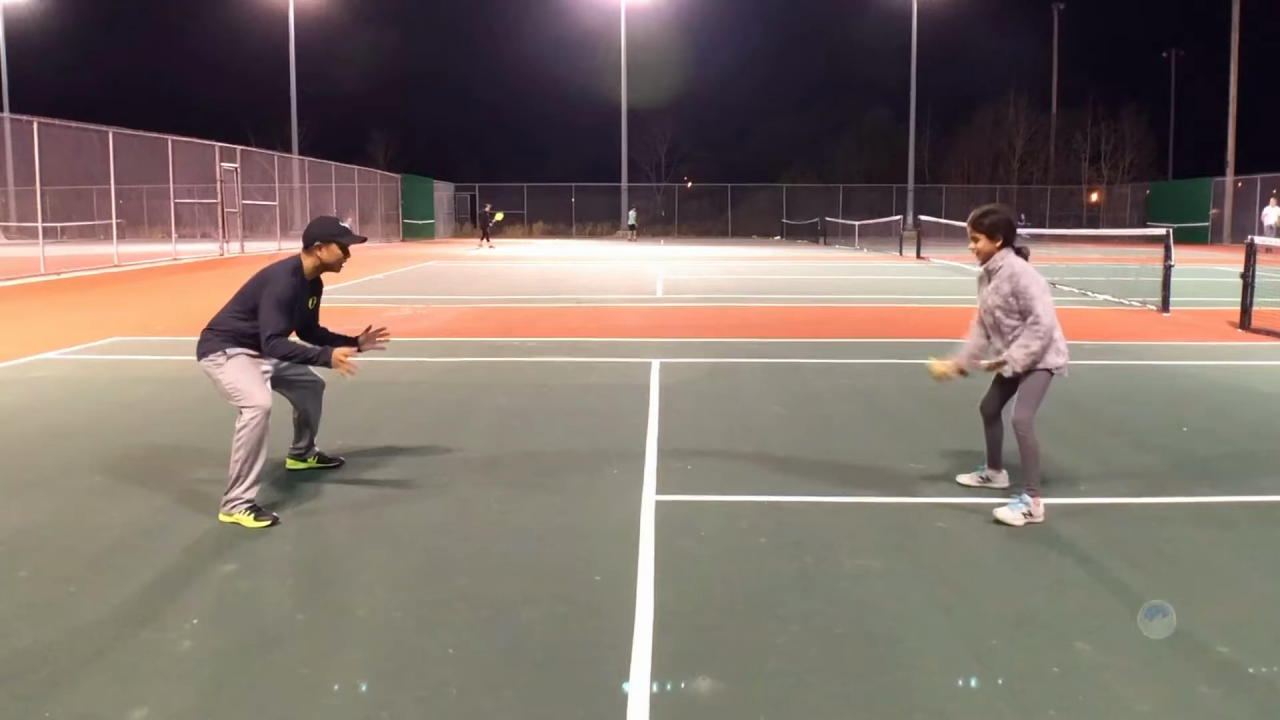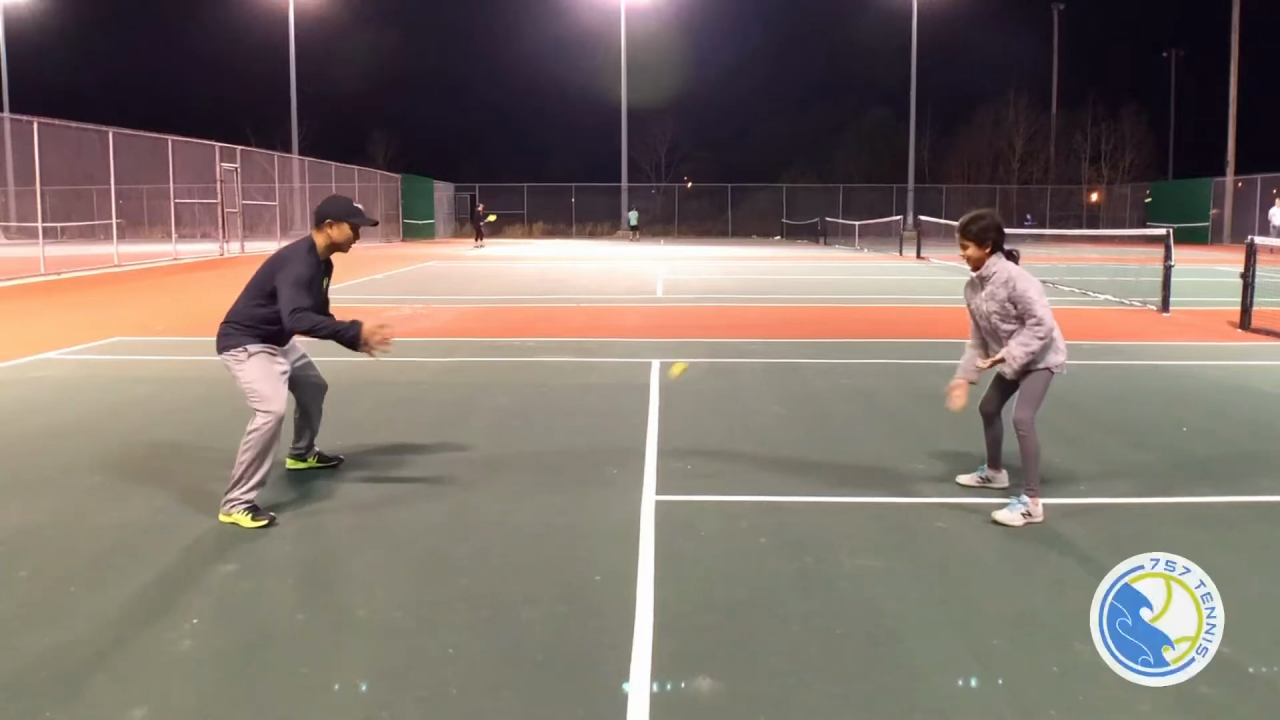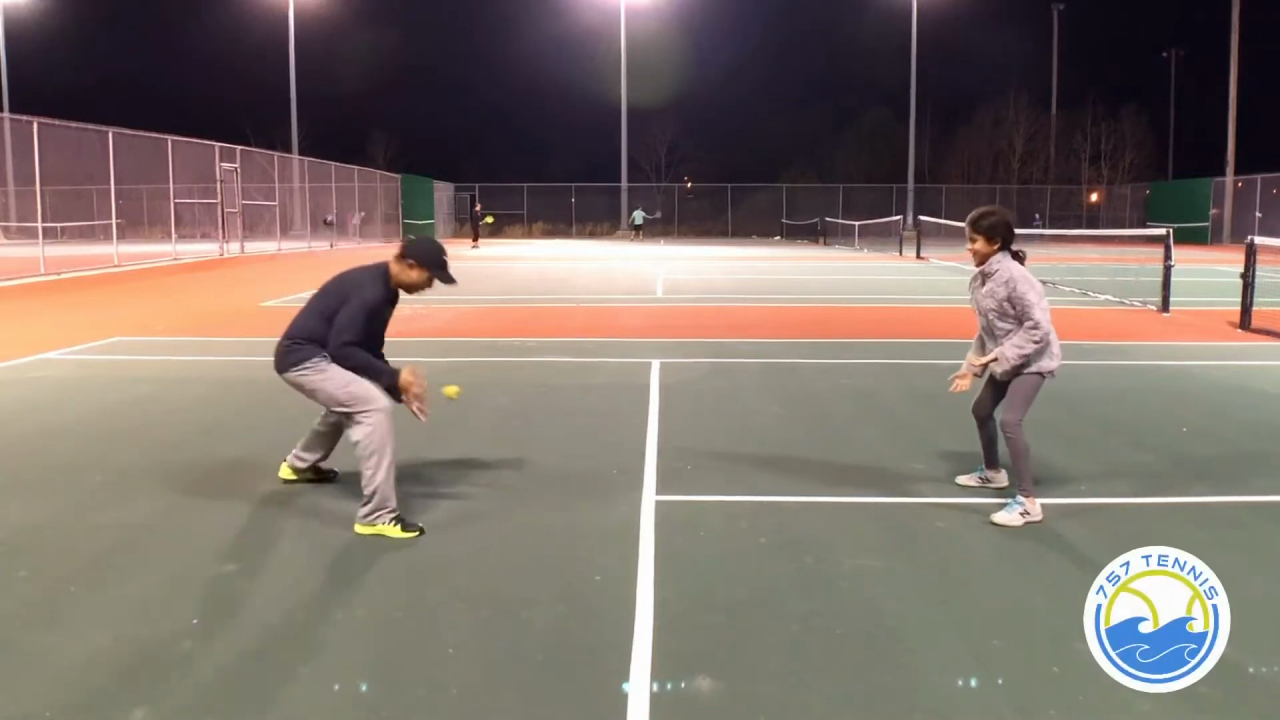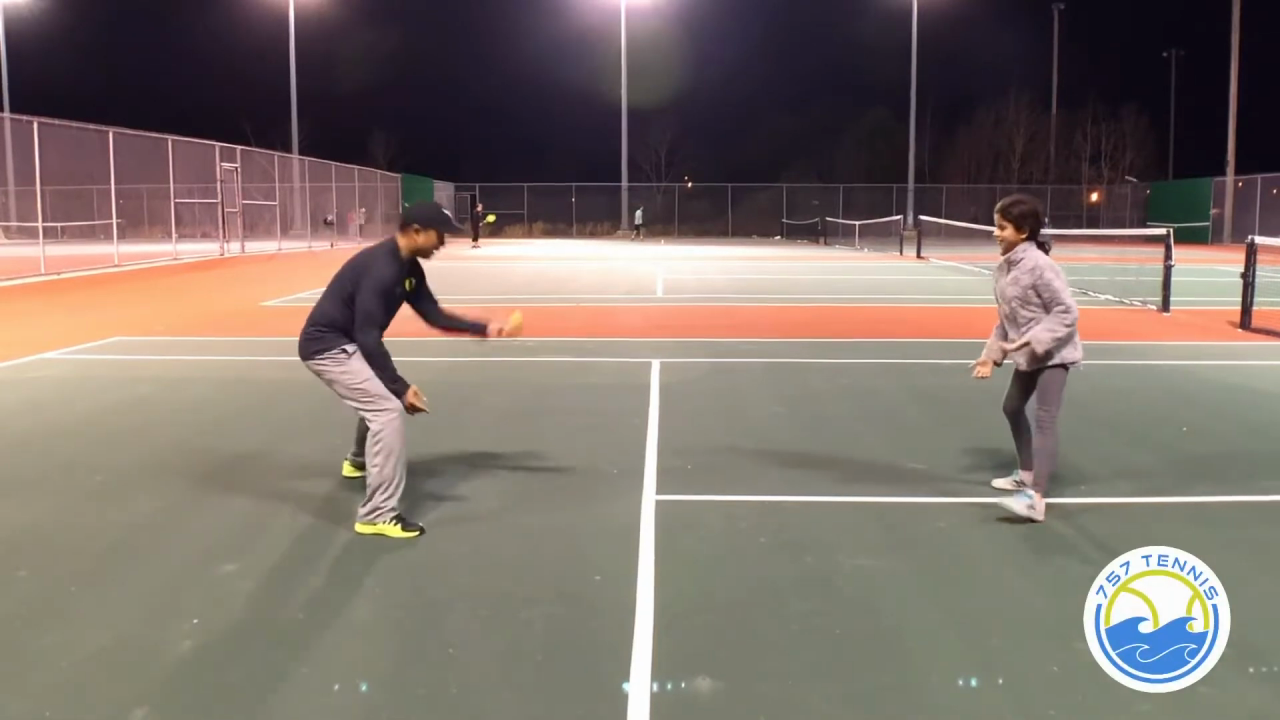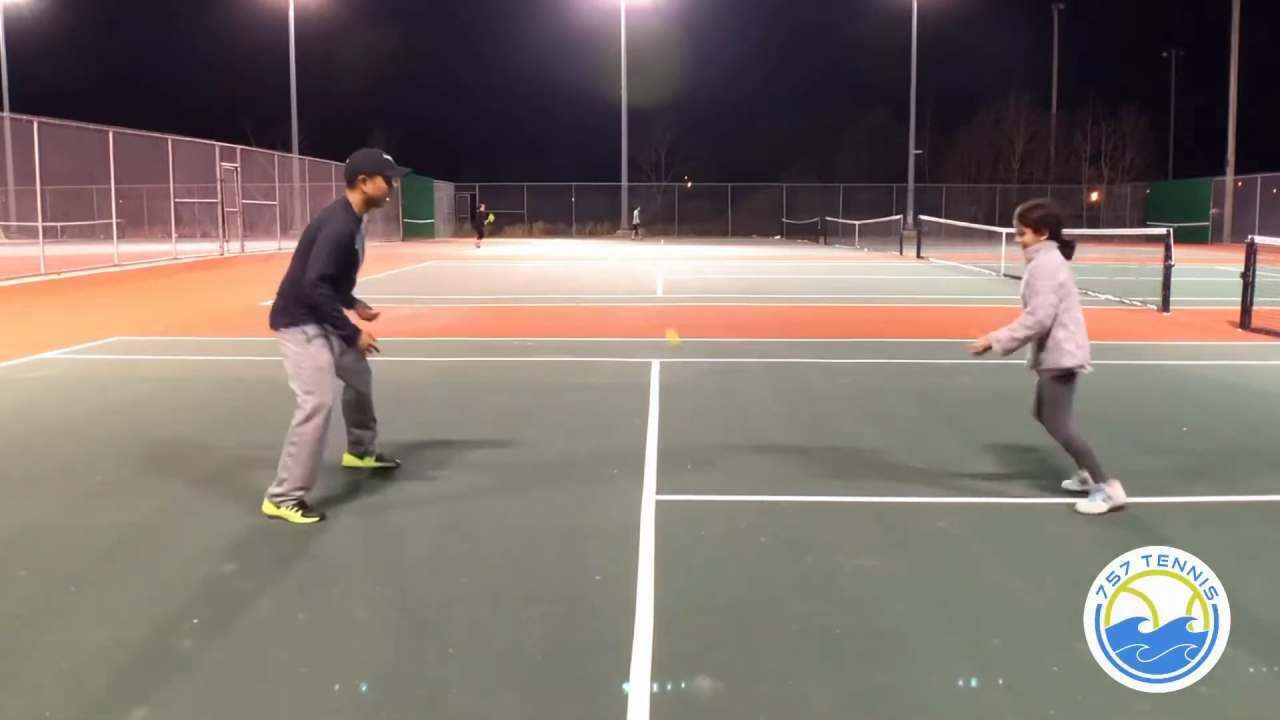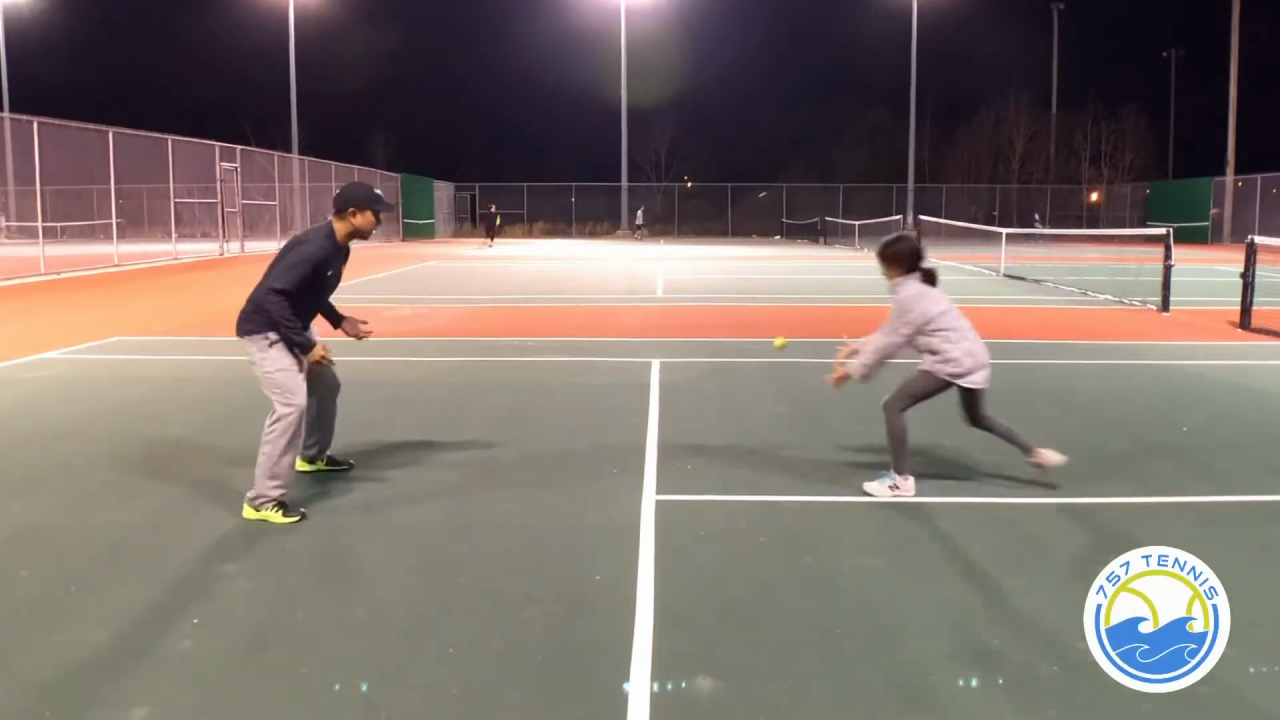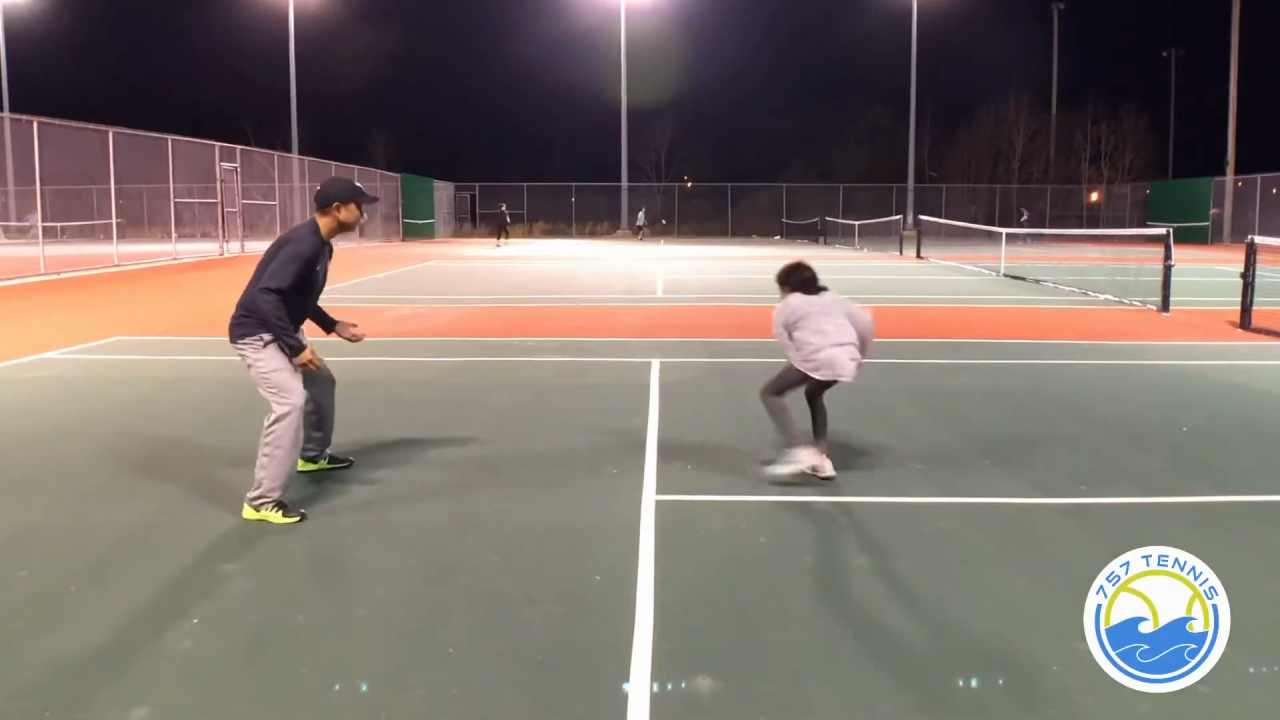
dt=0.5s
person 1, frame 1
left shoulder: (312, 283)
right shoulder: (282, 281)
left elbow: (308, 331)
right elbow: (274, 343)
left wrist: (354, 343)
right wrist: (327, 356)
left hip: (259, 348)
right hip: (223, 349)
left knee: (310, 386)
right knee: (258, 405)
left ankle: (302, 454)
right ankle: (236, 503)
person 1, frame 2
left shoulder: (322, 262)
right shoulder: (300, 262)
left elbow: (316, 314)
right elbow: (298, 319)
left wrist: (358, 338)
right wrist: (356, 330)
left hip: (277, 341)
right hip: (245, 342)
left knee: (313, 387)
right knee: (272, 410)
left ankle: (303, 453)
right ankle: (236, 503)
person 1, frame 3
left shoulder: (387, 291)
right shoulder: (369, 290)
left elbow: (370, 347)
right elbow: (343, 348)
left wrist: (399, 389)
right wrist: (393, 378)
left hip: (309, 355)
right hip: (303, 359)
left knee: (347, 406)
right knee: (375, 408)
left ankle: (299, 465)
right ankle: (377, 515)
person 1, frame 4
left shoulder: (409, 268)
right shoulder: (381, 268)
left elbow: (432, 314)
right elbow: (368, 335)
left wrist: (482, 328)
right wrist: (401, 386)
left hip: (344, 344)
right hip: (328, 346)
left knee: (386, 397)
right knee: (389, 409)
left ankle: (362, 461)
right ankle: (378, 514)
person 1, frame 5
left shoulder: (353, 221)
right shoulder: (338, 224)
right elbow: (315, 285)
left wrist: (353, 305)
right wrist: (354, 334)
left hip: (321, 321)
right hip: (300, 321)
left knee: (359, 376)
right knee: (316, 403)
left ankle: (361, 450)
right ankle: (283, 497)
person 1, frame 6
left shoulder: (340, 249)
right shoulder: (315, 247)
right elbow: (273, 294)
left wrist: (340, 321)
right wrist: (306, 345)
left hip: (290, 326)
right hip: (264, 329)
left knee: (326, 385)
right knee: (292, 402)
left ankle: (312, 454)
right ankle: (263, 499)
person 1, frame 7
left shoulder: (323, 246)
right shoulder: (304, 244)
right elbow: (266, 294)
left wrist: (331, 325)
right wrist: (297, 346)
left hip: (280, 330)
right hip: (257, 332)
left knee: (322, 384)
right knee: (290, 403)
left ankle: (313, 455)
right ankle: (262, 501)
person 2, frame 1
left shoulder: (1020, 273)
right shoulder: (987, 276)
left elbow: (1042, 324)
right elbow: (982, 327)
left wrist: (1011, 357)
right wrist: (959, 362)
left hip: (1040, 356)
right hip: (1013, 358)
left knee: (1021, 420)
right knee: (989, 408)
left ankle: (1032, 502)
right ankle: (995, 471)
person 2, frame 2
left shoulder: (1013, 278)
right shoulder: (973, 286)
left elbow: (1042, 324)
right elbow: (978, 337)
left wrist: (1007, 355)
right wrist: (964, 376)
left hip: (1039, 356)
right hip: (1010, 358)
left knee: (1022, 420)
right knee: (989, 408)
left ankle: (1031, 502)
right ankle: (994, 471)
person 2, frame 3
left shoulder: (1015, 277)
right shoulder: (979, 279)
left elbow: (1038, 327)
left wrist: (1000, 355)
right wrist: (972, 366)
left hip: (1033, 359)
right hip: (1007, 360)
left knee: (1009, 421)
right knee: (982, 411)
left ankle: (1027, 502)
right ankle: (993, 472)
person 2, frame 4
left shoulder: (1040, 266)
right shoulder: (1003, 269)
left elbow: (1067, 313)
right elbow: (1005, 320)
left wrist: (1034, 340)
right wrist: (991, 354)
left hip: (1053, 353)
right hip: (1029, 355)
left knee: (1044, 419)
right knee: (1012, 408)
left ankle: (1036, 494)
right ankle: (1028, 473)
person 2, frame 5
left shoulder: (1044, 266)
right shoulder: (1045, 262)
left elbow: (1038, 320)
right elbow: (1035, 314)
left wrist: (997, 340)
right wrist: (1001, 335)
left hip: (1059, 354)
right hip: (1055, 353)
left knee: (1059, 426)
right knee: (1044, 414)
left ankle: (1108, 487)
right ankle: (1088, 475)
person 2, frame 6
left shoulder: (908, 298)
right shoulder: (918, 290)
left elbow: (888, 345)
right elbow: (890, 334)
left wrist: (852, 371)
right wrist: (856, 349)
left hip: (952, 362)
right hip: (968, 358)
left knee: (892, 407)
right knee: (978, 418)
left ankle: (901, 479)
right ankle: (1038, 454)
person 2, frame 7
left shoulder: (784, 309)
right shoulder: (832, 298)
left elbow: (788, 347)
right elbow: (864, 320)
right wrist: (861, 354)
left hip: (817, 357)
right hip: (847, 356)
left knee: (769, 393)
right knee: (813, 395)
left ankle: (799, 452)
right ankle: (819, 458)
